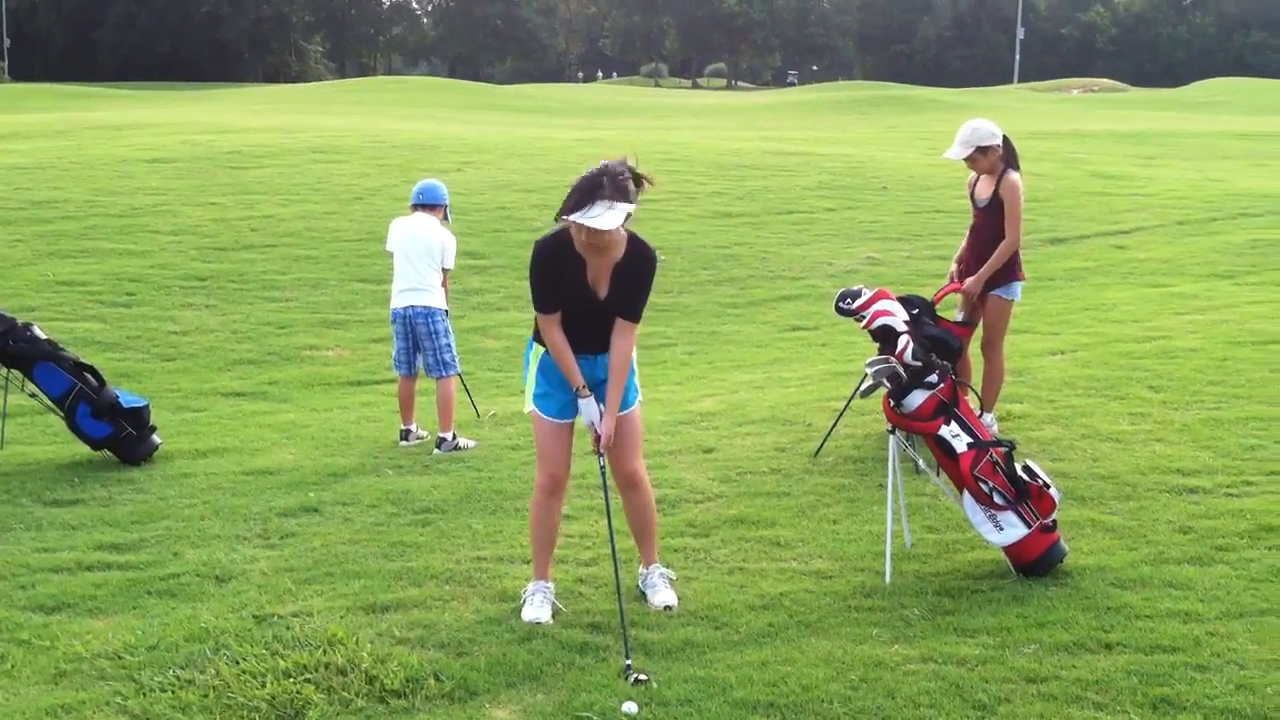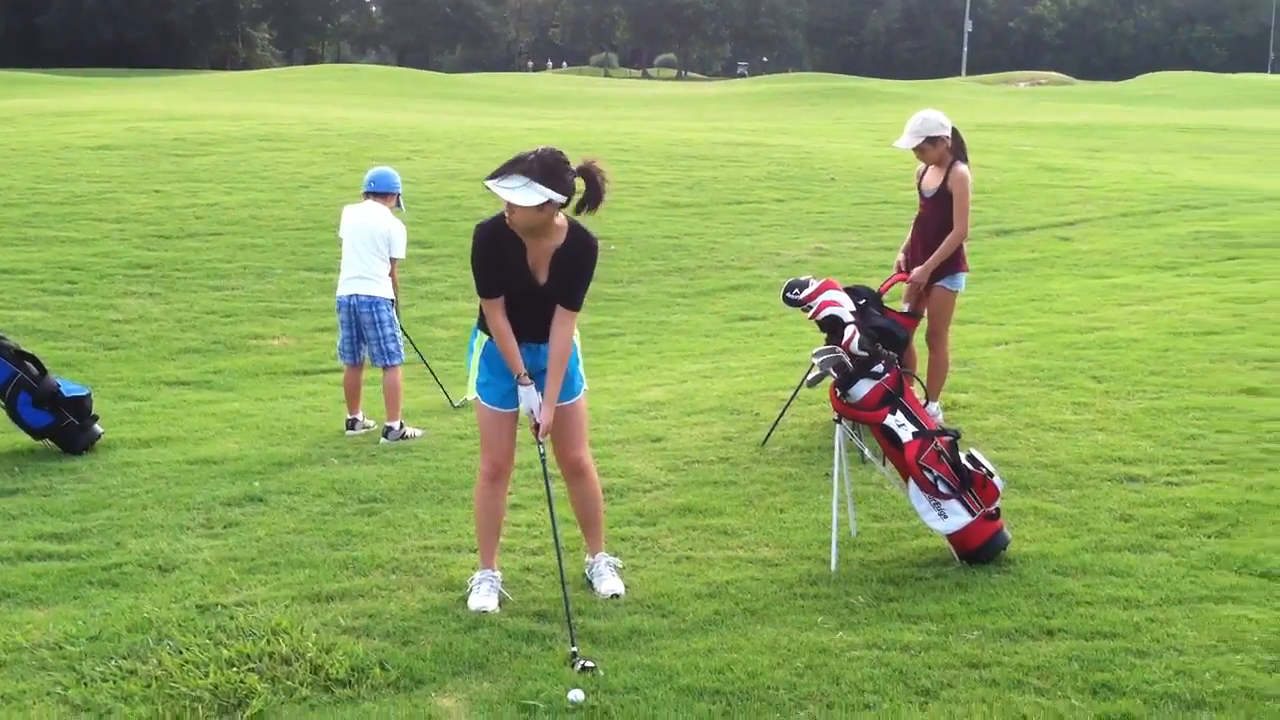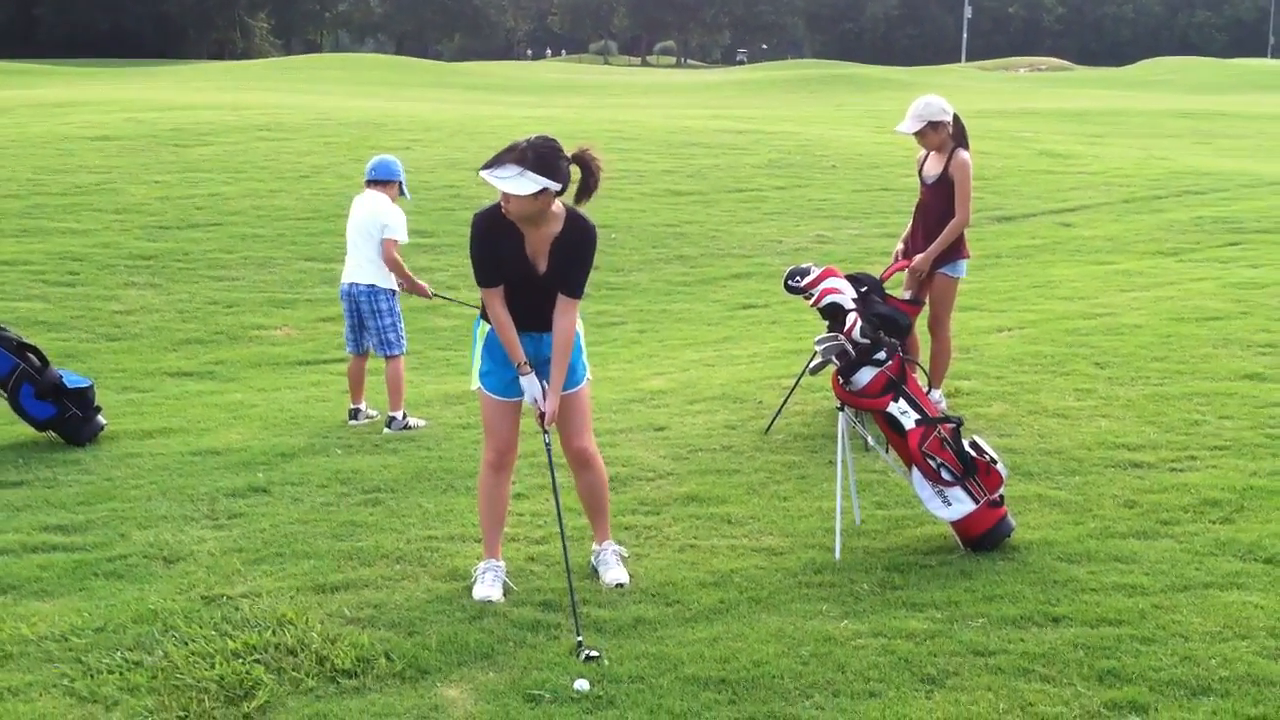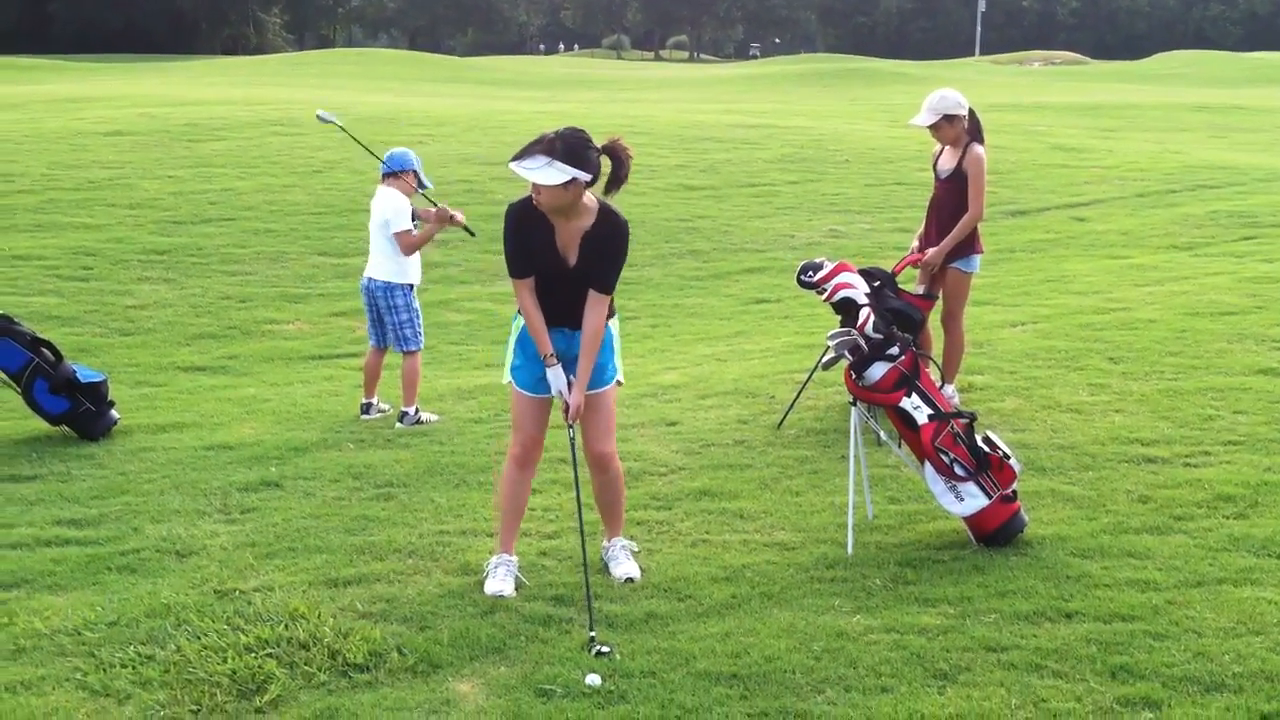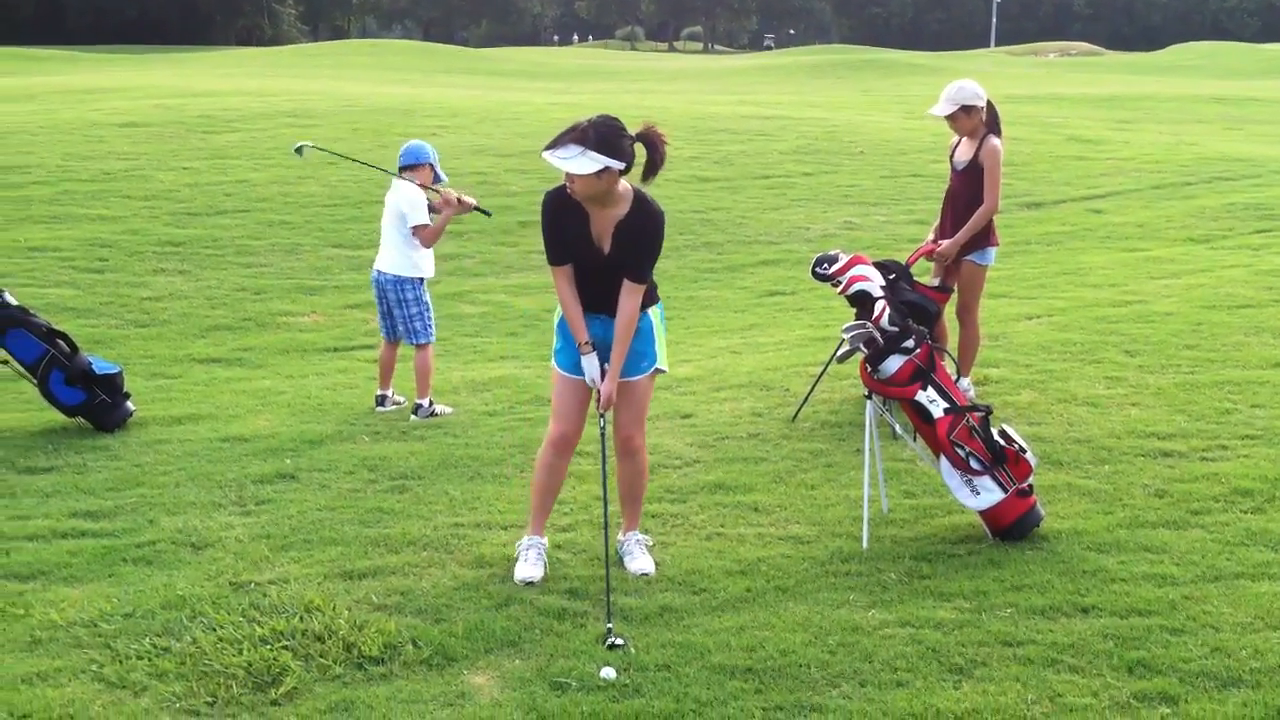
dt=0.3s
person 1, frame 1
left shoulder: (640, 257)
right shoulder: (550, 250)
left elbow: (623, 334)
right elbow: (551, 327)
left wrist: (611, 412)
right wrist: (582, 394)
left hip: (610, 363)
right hip: (556, 364)
left knee: (631, 472)
right knee: (552, 477)
left ankle: (652, 570)
right ankle: (540, 584)
person 1, frame 2
left shoulder: (581, 245)
right shoulder: (490, 235)
left elbow: (563, 322)
right elbow: (494, 313)
left wrist: (550, 400)
right wrist: (522, 382)
left hip: (555, 351)
right hip: (500, 351)
left knee: (576, 460)
right knee: (495, 465)
left ankle: (599, 559)
right ankle: (487, 573)
person 1, frame 3
left shoulder: (580, 233)
right shoulder: (488, 225)
left elbow: (565, 310)
right elbow: (494, 302)
left wrist: (555, 389)
right wrist: (523, 371)
left hip: (558, 340)
right hip: (503, 342)
left knee: (582, 449)
right knee: (498, 455)
left ankle: (605, 547)
right ankle: (491, 563)
person 1, frame 4
left shoulder: (612, 227)
right shoulder: (521, 217)
left elbow: (596, 307)
right elbow: (525, 293)
left wrist: (581, 384)
right wrist: (550, 363)
left hip: (593, 339)
right hip: (536, 336)
left knee: (602, 453)
right knee: (523, 450)
left ankle: (616, 543)
right ankle: (504, 557)
person 1, frame 5
left shoulder: (647, 216)
right shoulder: (557, 204)
left elbow: (631, 296)
right elbow: (564, 280)
left wrist: (614, 373)
right wrist: (585, 349)
left hip: (634, 326)
right hip: (577, 323)
left knee: (629, 439)
right knee: (560, 436)
left ankle: (631, 536)
right ankle: (533, 539)
person 2, frame 1
left shoulder: (1010, 182)
right shoulder: (974, 181)
left elbow: (1012, 239)
left wrist: (981, 277)
right wrist: (957, 262)
left hip: (1001, 275)
right hip: (973, 271)
left knee: (991, 347)
left ankle: (986, 416)
person 2, frame 2
left shoulder: (958, 175)
right shoulder: (922, 172)
left elbow: (960, 231)
left wrist: (928, 267)
right wrist: (903, 252)
left hip: (945, 267)
right hip: (918, 262)
left knee: (935, 337)
left ankle: (932, 406)
person 2, frame 3
left shoulder: (959, 161)
right shoulder: (924, 158)
left elbow: (962, 217)
left wrist: (930, 254)
right wrist: (904, 241)
left hip: (946, 255)
right hip: (919, 250)
left knee: (937, 325)
left ankle: (935, 393)
person 2, frame 4
left shoulder: (973, 155)
right shoulder: (939, 152)
left elbow: (975, 212)
left wrist: (943, 249)
right wrist: (920, 238)
left hip: (960, 249)
right hip: (933, 245)
left knee: (951, 319)
left ankle: (948, 388)
person 2, frame 5
left shoulder: (990, 147)
right shoulder: (956, 143)
left elbow: (990, 205)
left wrist: (957, 241)
right wrist: (936, 231)
left hip: (975, 242)
right hip: (949, 238)
left knee: (965, 312)
left ankle: (963, 381)
person 3, frame 1
left shoulder: (397, 226)
right shoulder: (444, 236)
right elbow: (444, 280)
right wrist: (443, 309)
left hip: (400, 307)
right hip: (429, 308)
left knee: (407, 373)
right knee: (445, 374)
left ankle: (408, 430)
right ankle: (446, 438)
person 3, frame 2
left shoulder: (349, 213)
right shoulder: (394, 225)
right elbow: (392, 272)
right wrist: (395, 304)
left hip: (346, 295)
right hip: (376, 297)
left knee: (353, 362)
right knee: (391, 363)
left ankle: (354, 419)
right ankle: (393, 427)
person 3, frame 3
left shoulder: (358, 203)
right shoulder: (392, 211)
right elbow: (390, 257)
left wrist: (405, 279)
right wrist: (414, 283)
left hip: (349, 285)
right hip: (376, 288)
left knee: (358, 352)
right knee: (394, 353)
left ankle: (357, 409)
right ankle: (396, 417)
person 3, frame 4
left shoulder: (383, 197)
right shoulder: (397, 203)
left elbow: (420, 214)
right elbow: (408, 246)
left wrist: (444, 216)
right wrist: (436, 223)
left hip: (372, 281)
right hip: (394, 285)
left knee: (377, 346)
right knee: (411, 349)
left ankle: (369, 403)
right ankle: (409, 412)
person 3, frame 5
left shoulder: (398, 189)
right shoulder: (414, 196)
left elbow: (432, 206)
right elbow: (428, 238)
left wrist: (458, 203)
right wrist: (451, 211)
left hip: (382, 274)
right hip: (405, 279)
left knee: (391, 339)
right knee: (423, 342)
left ankle: (384, 395)
right ankle: (423, 405)
